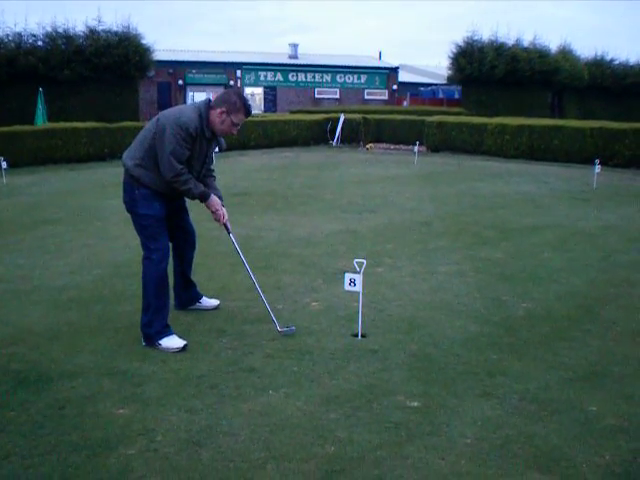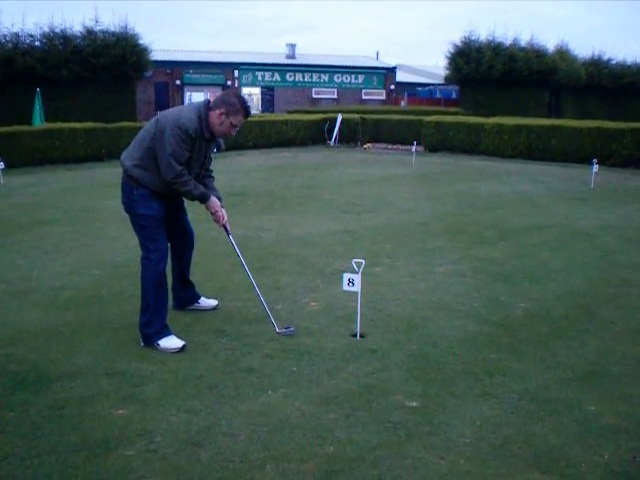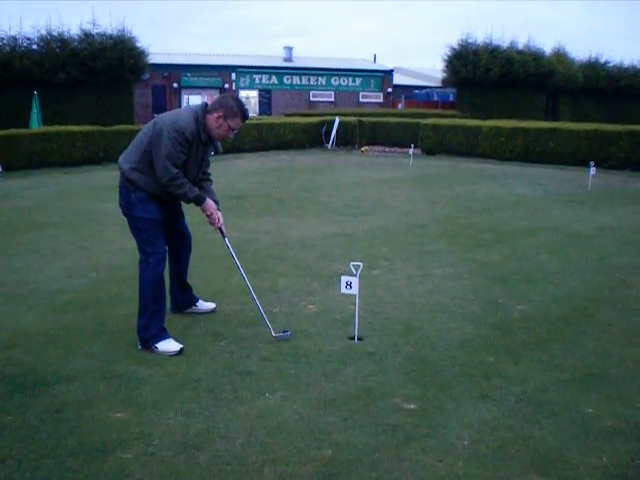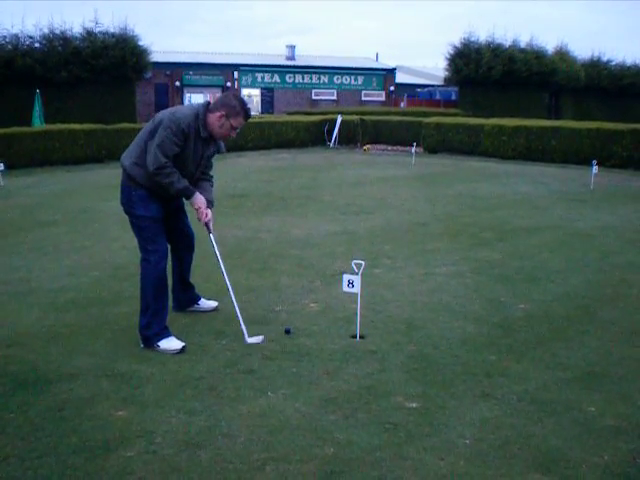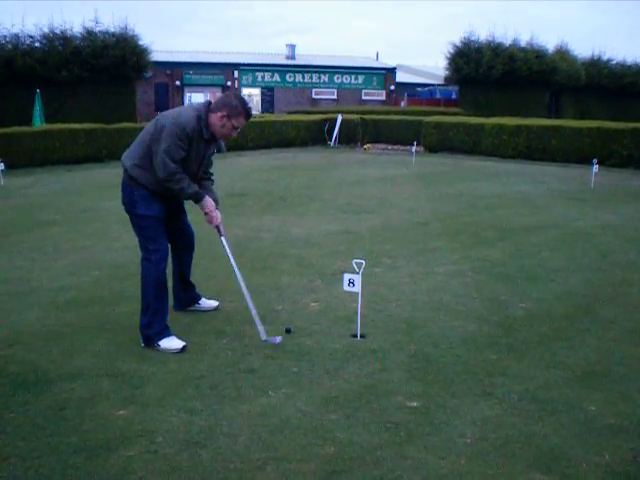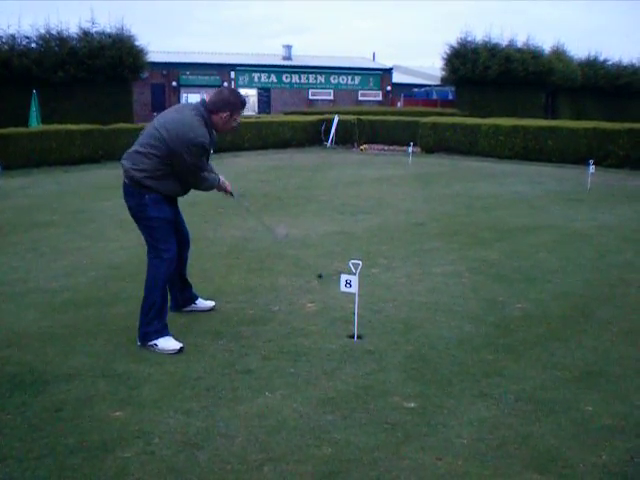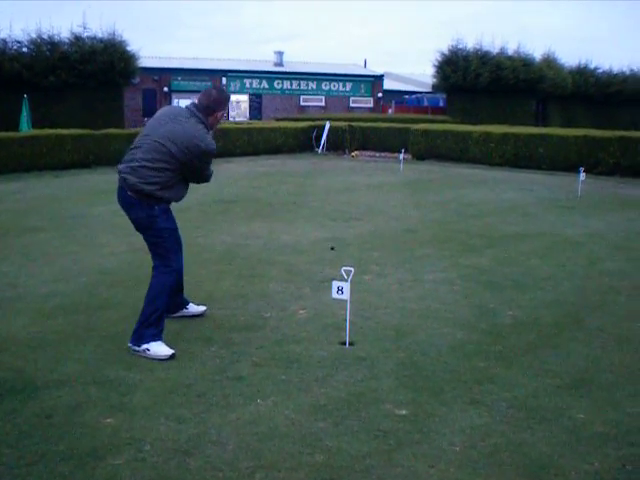
dt=0.3s
person 1, frame 1
left shoulder: (209, 130)
right shoulder: (182, 122)
left elbow: (205, 171)
right elbow: (174, 171)
left wrist: (217, 201)
right wrist: (206, 196)
left hip: (168, 189)
right hip: (143, 189)
left knee: (186, 240)
right knee: (157, 254)
left ankle: (187, 297)
right ankle: (155, 331)
person 1, frame 2
left shoulder: (209, 130)
right shoulder: (181, 123)
left elbow: (203, 172)
right elbow: (174, 172)
left wrist: (216, 201)
right wrist: (205, 198)
left hip: (167, 189)
right hip: (141, 189)
left knee: (184, 240)
right knee: (156, 254)
left ankle: (185, 297)
right ankle: (153, 332)
person 1, frame 3
left shoulder: (207, 134)
right shoulder: (179, 126)
left elbow: (202, 176)
right elbow: (168, 175)
left wrist: (213, 206)
right wrist: (201, 200)
left hip: (165, 193)
right hip: (139, 192)
left knee: (181, 243)
right knee: (154, 257)
left ankle: (183, 300)
right ankle: (151, 335)
person 1, frame 4
left shoulder: (210, 136)
right shoulder: (178, 120)
left elbow: (203, 175)
right elbow: (158, 166)
left wrist: (206, 203)
right wrist: (191, 195)
left hip: (167, 192)
right hip: (140, 191)
left knee: (184, 242)
right knee: (155, 256)
left ankle: (185, 299)
right ankle: (153, 333)
person 1, frame 5
left shoulder: (209, 133)
right shoulder: (181, 123)
left elbow: (203, 174)
right elbow: (167, 171)
left wrist: (209, 201)
right wrist: (200, 198)
left hip: (167, 191)
right hip: (142, 190)
left knee: (184, 241)
right knee: (156, 255)
left ankle: (186, 298)
right ankle: (154, 332)
person 1, frame 6
left shoulder: (193, 114)
right shoulder: (193, 133)
right elbow: (195, 177)
left wrist: (214, 178)
right wrist: (217, 181)
left hip: (158, 187)
right hip: (145, 192)
left knee: (180, 241)
right knee: (164, 255)
left ankle: (182, 298)
right ankle: (151, 333)
person 1, frame 7
left shoulder: (168, 111)
right shoulder: (203, 142)
right elbow: (201, 177)
left hip: (128, 188)
right hip: (148, 201)
left knee: (172, 248)
right knee: (169, 263)
left ankle: (175, 303)
right ankle: (144, 338)
